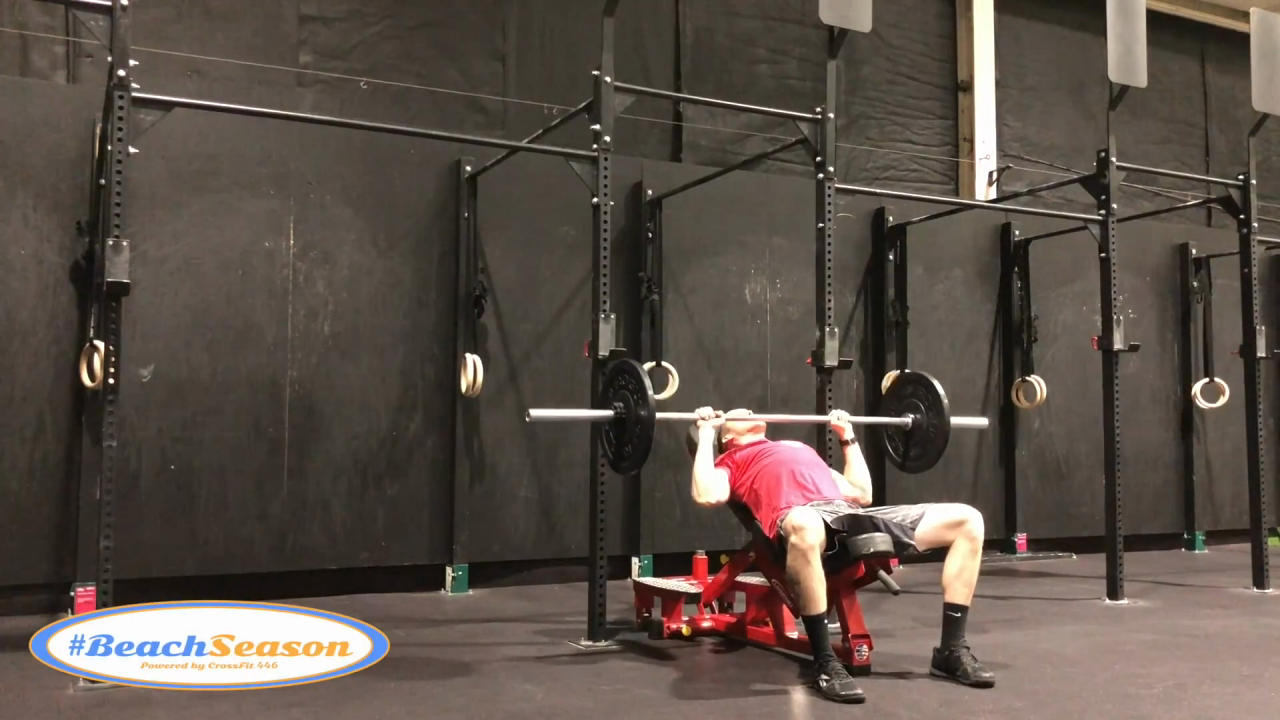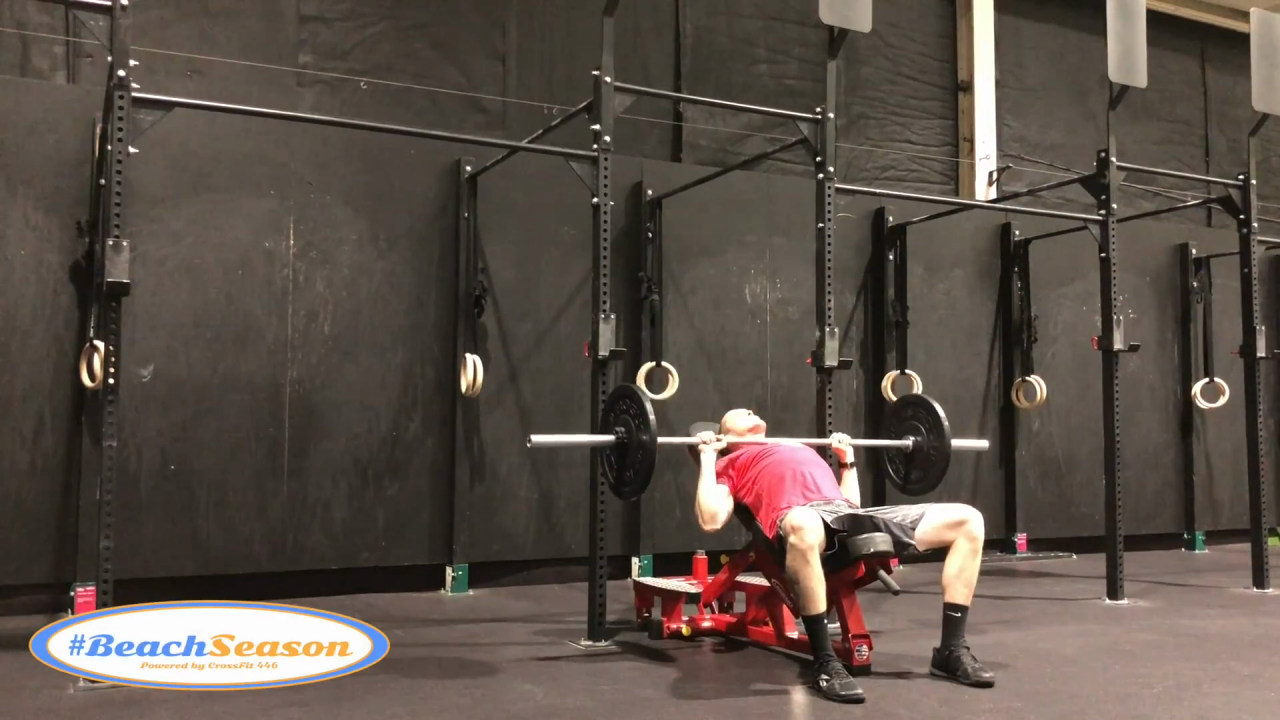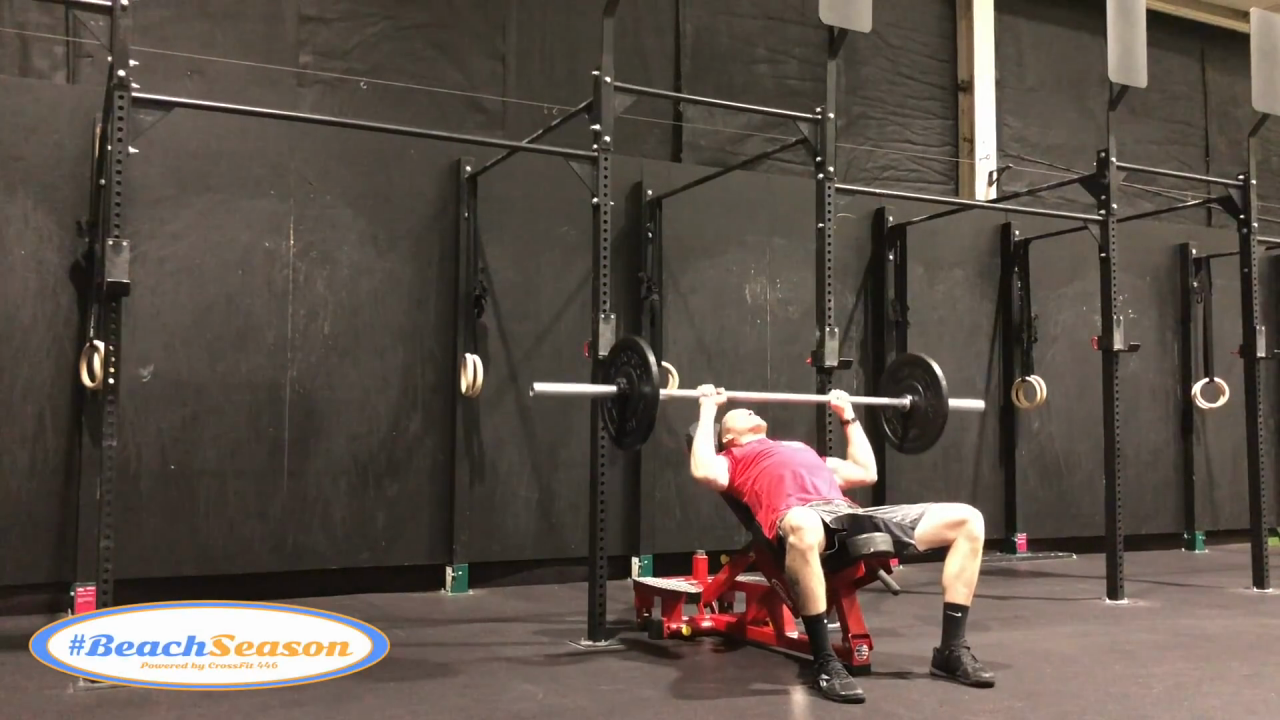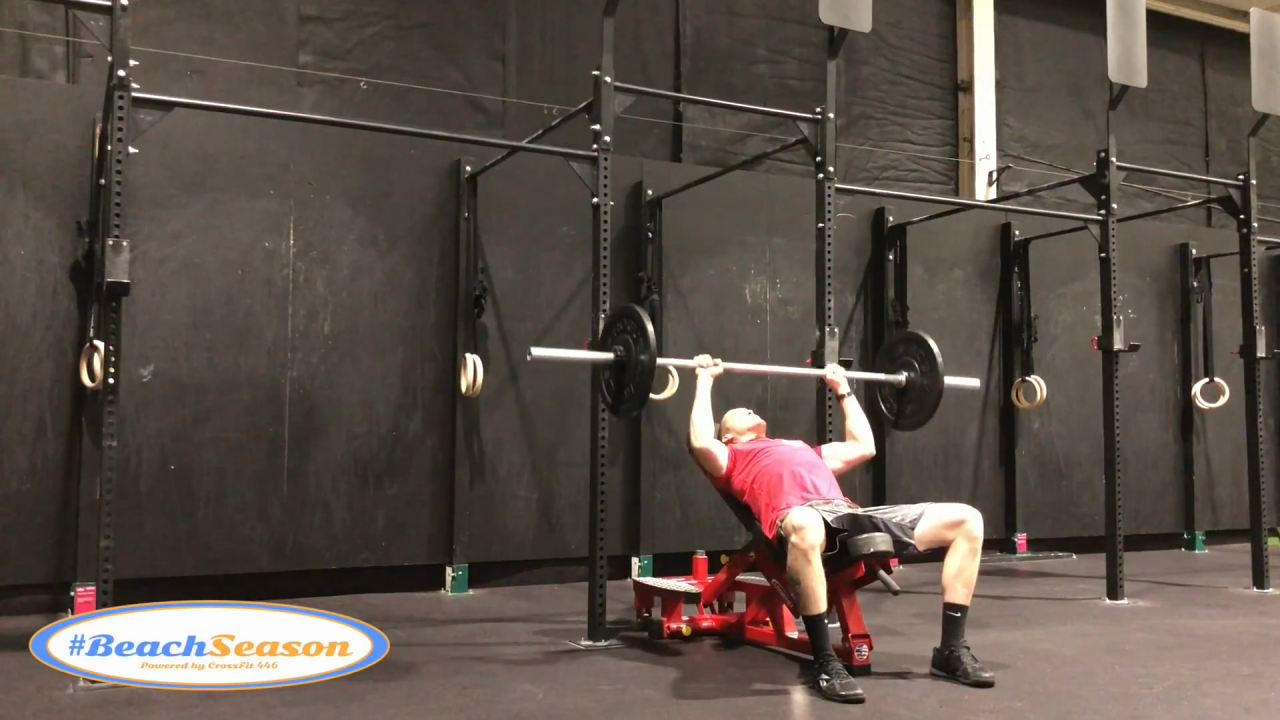
dt=0.4s
person 1, frame 1
left shoulder: (801, 449)
right shoulder: (731, 461)
left elbow: (863, 494)
right elbow: (707, 496)
left wrist: (847, 436)
right wrist: (706, 433)
left hip: (852, 515)
right hip: (803, 518)
left knee: (967, 521)
right knee: (804, 525)
left ankle: (952, 651)
right ankle: (825, 663)
person 1, frame 2
left shoulder: (803, 451)
right shoulder: (730, 464)
right elbow: (711, 521)
left wrist: (846, 459)
right wrist: (707, 457)
left hip: (851, 516)
right hip: (803, 518)
left knee: (967, 521)
right knee: (804, 526)
left ankle: (952, 651)
right ankle: (825, 662)
person 1, frame 3
left shoulder: (802, 451)
right shoulder: (733, 460)
left elbow: (866, 473)
right elbow: (704, 472)
left wrist: (848, 416)
right wrist: (708, 409)
left hip: (852, 514)
right hip: (802, 519)
left knee: (968, 521)
right knee: (803, 527)
left ankle: (952, 650)
right ankle: (825, 662)
person 1, frame 4
left shoulder: (802, 451)
right shoulder: (732, 459)
left elbow: (863, 447)
right elbow: (702, 442)
left wrist: (843, 389)
right wrist: (705, 381)
left hip: (852, 516)
right hip: (803, 520)
left knee: (967, 521)
right knee: (805, 526)
left ankle: (951, 651)
right ankle: (825, 662)
